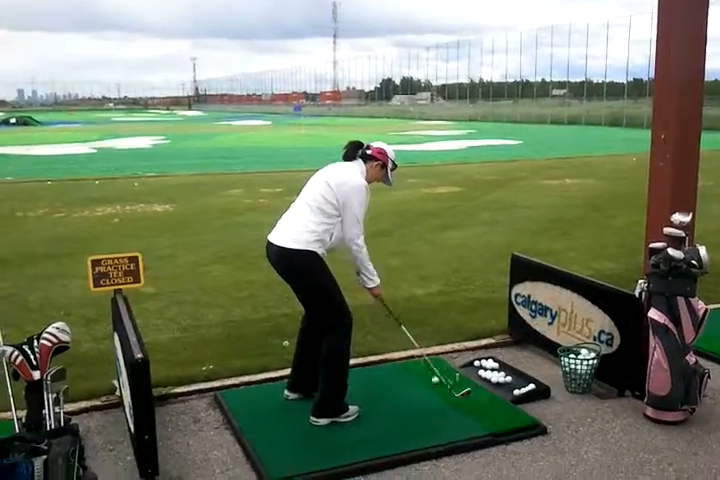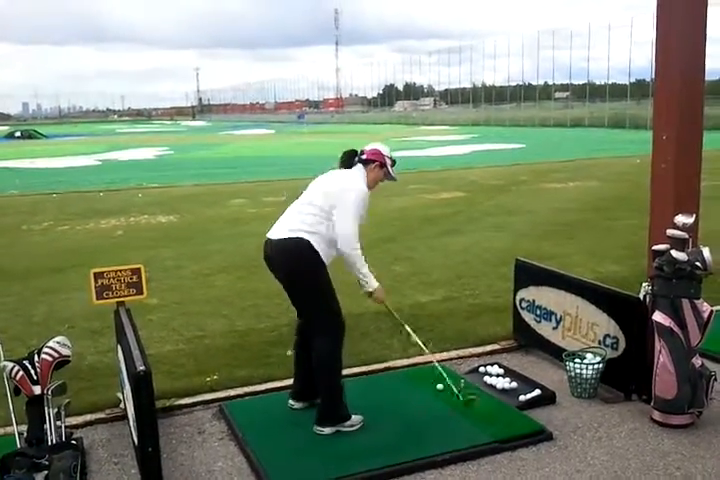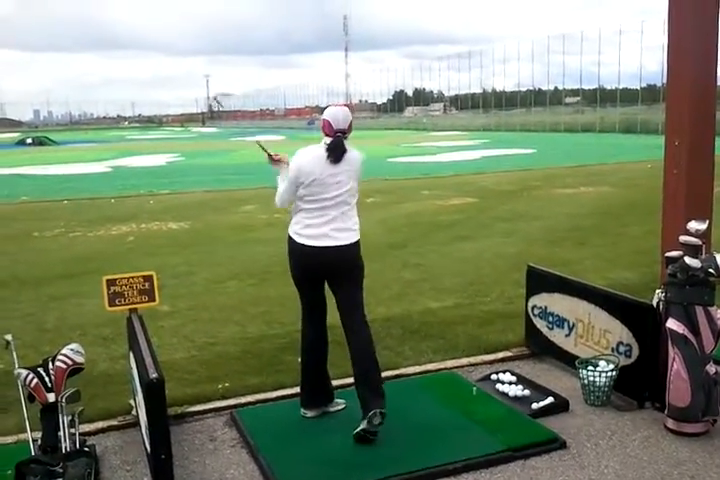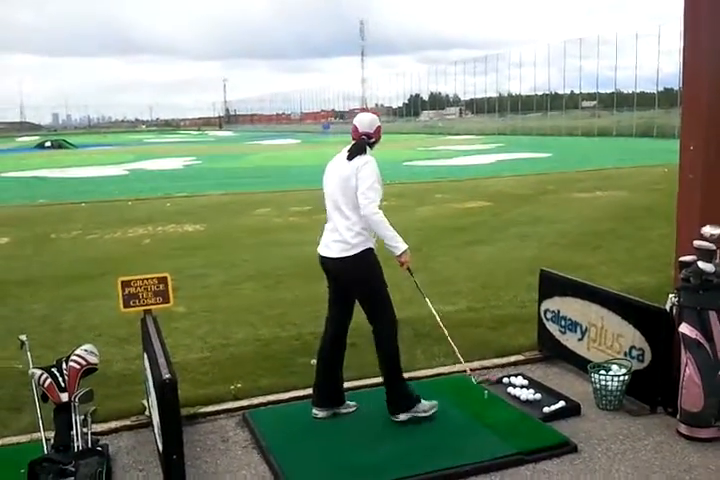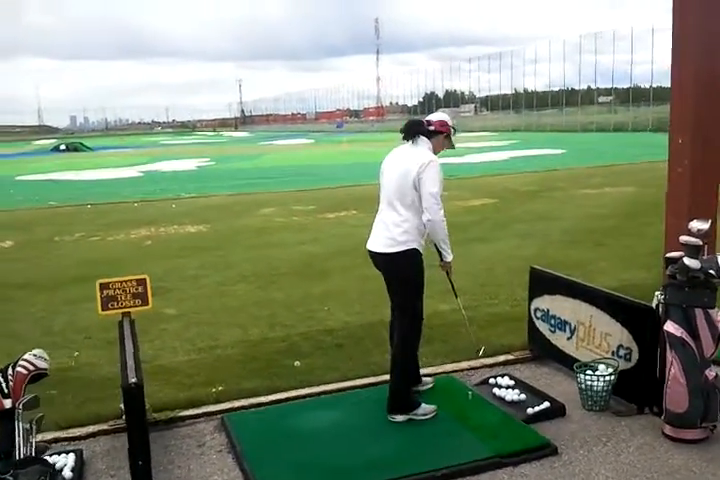
dt=1s
person 1, frame 1
left shoulder: (339, 170)
right shoulder: (356, 184)
left elbow: (342, 230)
right elbow: (354, 238)
left wrist: (361, 271)
right wrist: (371, 280)
left hip: (279, 246)
right hip: (298, 253)
left knee: (318, 313)
right knee: (338, 321)
left ankle: (301, 384)
right ankle: (328, 407)
person 1, frame 2
left shoulder: (351, 185)
right shoulder: (351, 187)
left elbow: (348, 236)
right elbow: (345, 242)
left wrist: (363, 276)
right wrist: (369, 282)
left hip: (279, 247)
right hip: (296, 250)
left knee: (311, 319)
right knee: (330, 327)
left ankle: (303, 392)
right ankle: (331, 416)
person 1, frame 3
left shoulder: (304, 159)
right shoulder: (356, 159)
left elbow: (283, 202)
left wrist: (282, 169)
right wrist: (290, 162)
left hip: (304, 249)
right hip: (344, 250)
left knee: (312, 321)
right knee: (355, 323)
left ankle: (314, 399)
right ankle: (373, 404)
person 1, frame 4
left shoulder: (334, 162)
right shoulder: (365, 163)
right elbow: (370, 211)
right wrist: (399, 248)
left hip: (330, 253)
right hip: (355, 254)
left knee: (336, 323)
right knee: (384, 324)
left ankle: (326, 400)
right ankle: (402, 403)
person 1, frame 5
left shoulder: (395, 154)
right shoulder: (427, 162)
right elbow: (433, 215)
right wrist: (446, 254)
left hip: (379, 245)
right hip: (401, 249)
left knee: (401, 315)
right knee: (409, 322)
left ankle: (409, 377)
right ankle: (400, 404)
